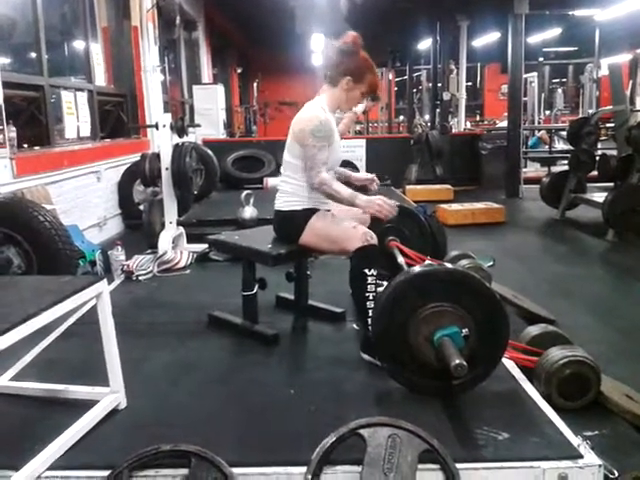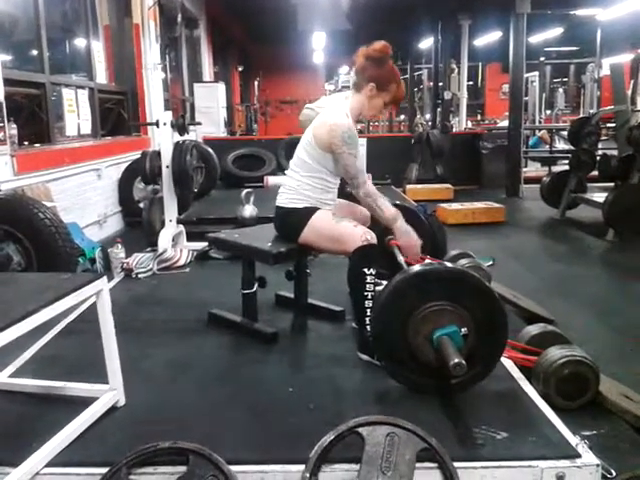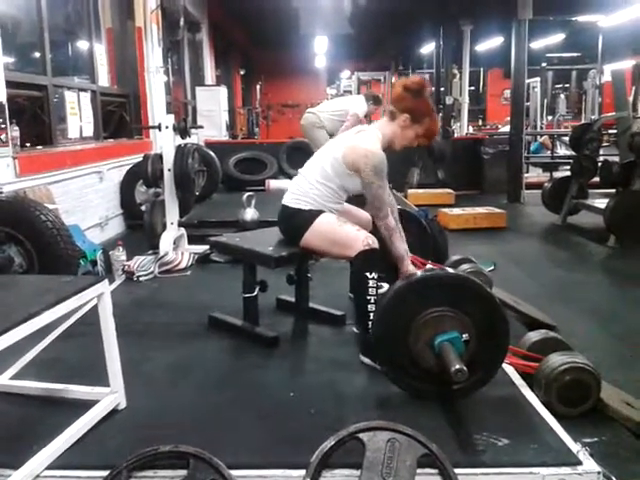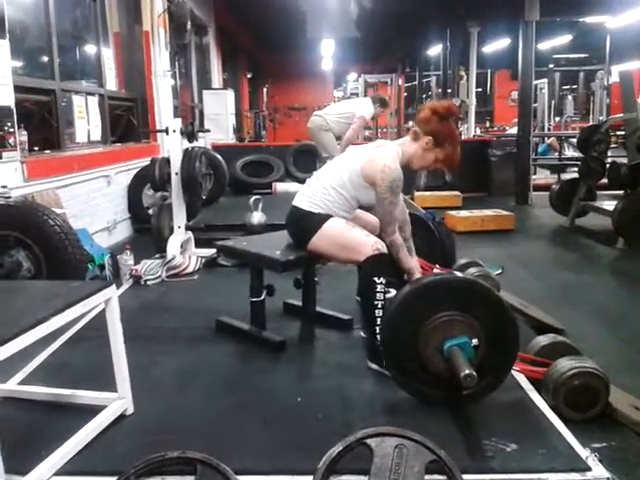
dt=0.3s
person 1, frame 1
left shoulder: (321, 113)
right shoulder: (317, 119)
right elbow: (317, 179)
left wrist: (353, 176)
right wrist: (365, 199)
left hip: (310, 207)
right hip: (295, 214)
left knee: (369, 218)
right knee: (364, 242)
left ankle: (370, 295)
right ankle: (371, 343)
person 1, frame 2
left shoulder: (339, 114)
right shoulder: (340, 124)
left elbow: (355, 177)
right elbow: (359, 185)
left wrist: (390, 216)
right wrist: (398, 225)
left hip: (313, 205)
right hip: (296, 213)
left knee: (374, 220)
right knee: (364, 242)
left ankle: (372, 296)
right ankle: (369, 342)
person 1, frame 3
left shoulder: (368, 134)
right shoulder: (370, 151)
left elbow: (386, 205)
right elbow: (384, 216)
left wrist: (402, 251)
right wrist: (404, 264)
left hip: (314, 206)
right hip: (299, 214)
left knee: (373, 227)
right knee: (366, 247)
left ankle: (371, 306)
right ankle: (372, 347)
person 1, frame 4
left shoulder: (388, 150)
right shoulder: (388, 167)
left elbow: (399, 216)
right elbow: (392, 233)
left wrist: (413, 260)
right wrist: (413, 275)
left hip: (321, 210)
right hip: (308, 217)
left knee: (381, 230)
right knee: (375, 251)
left ankle: (377, 307)
right ankle: (380, 352)
